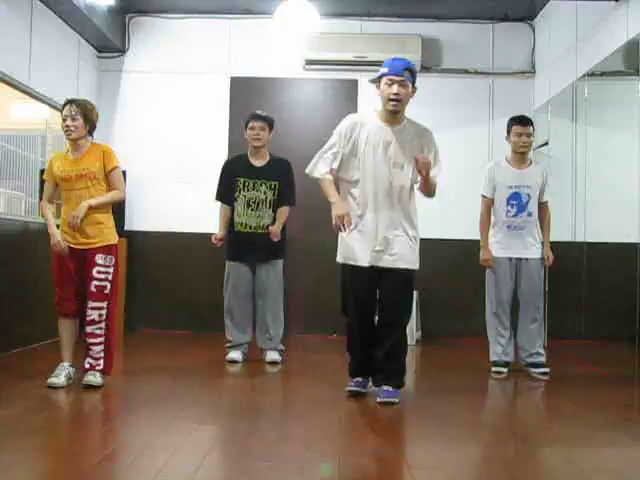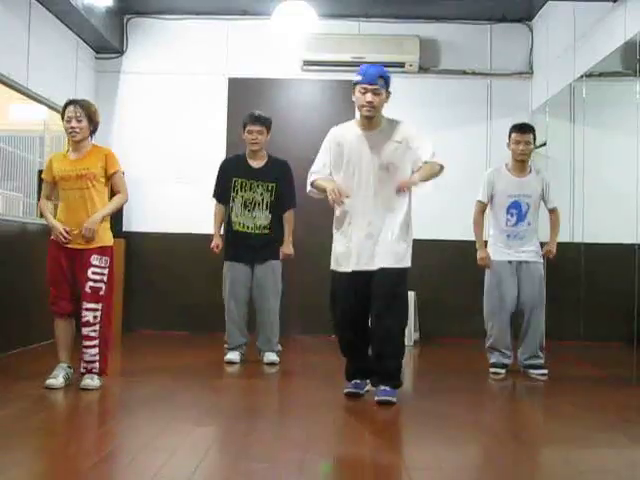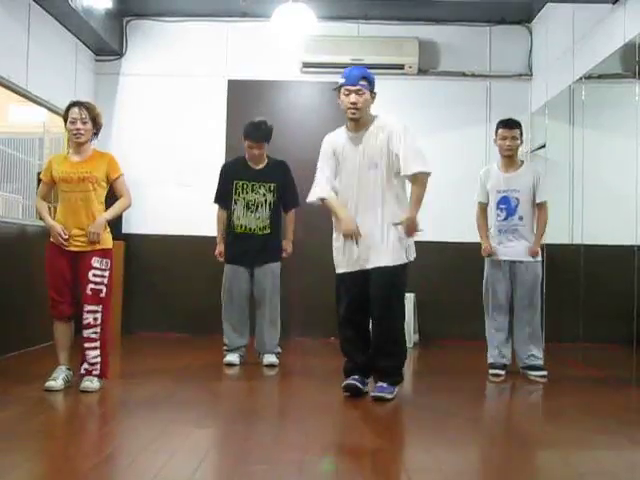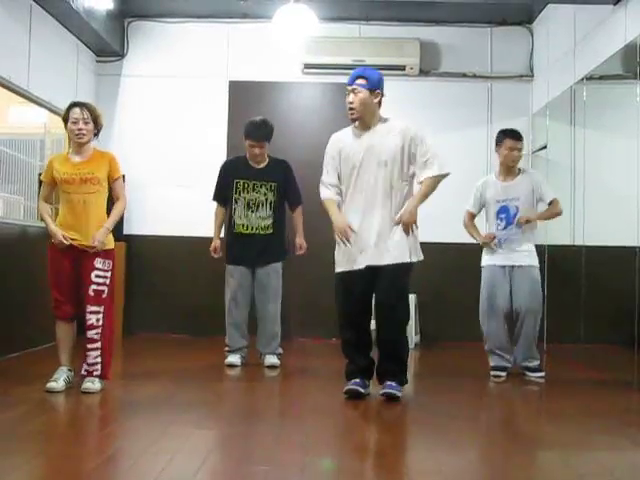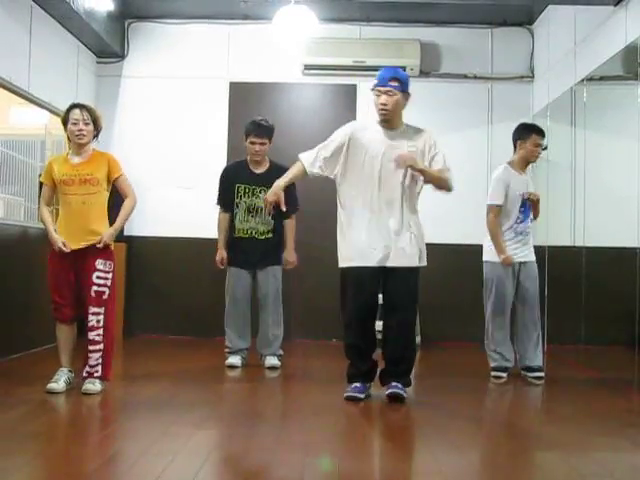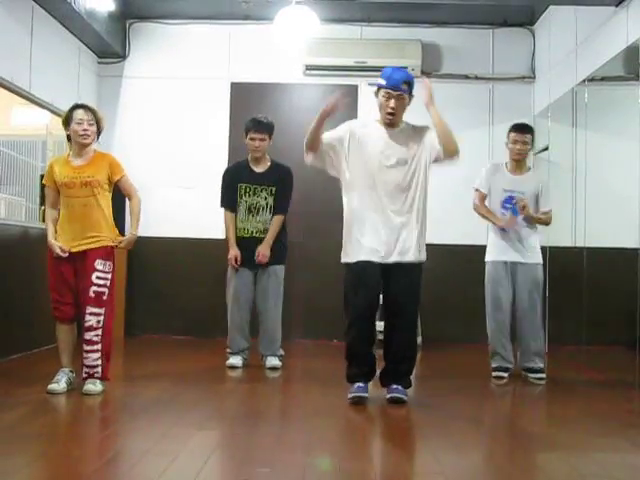
dt=0.3s
person 1, frame 1
left shoulder: (423, 137)
right shoulder: (354, 125)
left elbow: (430, 192)
right elbow: (322, 167)
left wrist: (426, 176)
right wrist: (336, 201)
left hip: (399, 240)
right hip: (359, 239)
left knee: (395, 313)
right knee: (358, 311)
left ankle: (389, 379)
right ankle: (360, 371)
person 1, frame 2
left shoulder: (402, 132)
right shoulder: (338, 135)
left elbow: (435, 165)
right elbow: (314, 178)
left wrist: (415, 177)
right wrist: (327, 184)
left hip: (390, 244)
right hip: (349, 244)
left knee: (389, 313)
right knee: (348, 314)
left ankle: (387, 379)
right ankle: (358, 373)
person 1, frame 3
left shoulder: (392, 130)
right shoulder: (332, 142)
left elbow: (419, 171)
right elbow: (323, 190)
left wrist: (412, 211)
right wrist: (342, 217)
left hip: (389, 240)
right hip: (351, 243)
left knee: (386, 311)
right knee: (349, 313)
left ankle: (387, 377)
right ankle: (356, 371)
person 1, frame 4
left shoulder: (403, 133)
right shoulder: (338, 141)
left elbow: (434, 171)
right elbow: (328, 188)
left wrist: (413, 206)
right wrist: (335, 217)
left hip: (393, 243)
right hip: (352, 246)
left knee: (392, 312)
right knee: (351, 313)
left ankle: (393, 376)
right ankle: (358, 374)
person 1, frame 5
left shoulder: (422, 140)
right shoulder: (354, 133)
left elbow: (446, 184)
right elbow: (312, 159)
left wrist: (418, 167)
right wrist: (281, 183)
left hip: (403, 244)
right hip: (361, 244)
left knee: (401, 313)
right knee: (358, 313)
left ankle: (396, 377)
right ankle: (359, 377)
person 1, frame 6
left shoulder: (422, 136)
right shoulder: (354, 131)
left elbow: (452, 152)
right elbow: (313, 149)
left wrist: (431, 105)
right wrist: (322, 117)
left hip: (407, 245)
right hip: (362, 244)
left knee: (403, 315)
right knee: (360, 312)
left ankle: (397, 379)
right ankle: (359, 378)
person 2, frame 1
left shoulder: (103, 152)
right shoulder: (56, 161)
left elbow: (120, 192)
right elbow: (46, 202)
left wrist: (87, 205)
right wrist: (52, 229)
left hip: (100, 241)
right hip: (67, 242)
left knee: (97, 305)
right knee: (66, 304)
left ankle: (95, 367)
right ankle: (66, 365)
person 2, frame 2
left shoulder: (105, 155)
right shoulder: (55, 161)
left elbow: (122, 194)
right elbow: (44, 199)
left wrist: (98, 216)
right wrist: (52, 222)
left hip: (96, 243)
right hip: (62, 242)
left knee: (92, 307)
right knee: (61, 304)
left ankle: (92, 369)
right ankle: (64, 366)
person 2, frame 3
left shoulder: (106, 160)
right shoulder: (55, 162)
left elbow: (125, 198)
right elbow: (41, 199)
left wrist: (103, 219)
right wrist: (50, 224)
left hip: (96, 245)
right hip: (62, 244)
left knee: (93, 309)
right knee: (61, 308)
left ankle: (93, 371)
right ankle: (63, 368)
person 2, frame 4
left shoulder: (107, 160)
right shoulder: (55, 163)
left elbow: (121, 200)
right elbow: (43, 201)
left wrist: (105, 230)
right wrist: (53, 228)
left hip: (97, 247)
right hip: (63, 245)
left knee: (95, 309)
right knee: (63, 308)
left ankle: (94, 372)
right ankle: (65, 369)
person 2, frame 5
left shoulder: (106, 160)
right shoulder: (54, 165)
left elbow: (130, 197)
right elbow: (44, 205)
left wrist: (115, 229)
right wrist: (52, 234)
left hip: (97, 246)
right hip: (63, 247)
left knee: (96, 310)
right knee: (63, 310)
left ankle: (95, 374)
right ankle: (65, 371)
person 2, frame 6
left shoulder: (107, 162)
right shoulder: (56, 166)
left elbow: (133, 196)
right elbow: (51, 208)
left wrist: (133, 232)
right wrist: (50, 238)
left hip: (99, 246)
right hip: (64, 248)
left knee: (95, 311)
right knee: (63, 311)
left ankle: (95, 374)
right ankle: (66, 371)
person 3, frame 1
left shoulder: (540, 171)
right shoulder: (495, 169)
left elbow: (543, 210)
right elbow: (485, 210)
left wrist: (547, 244)
right wrist: (484, 246)
left hip: (531, 251)
right hip: (500, 251)
left knee: (532, 306)
right knee: (498, 305)
left ankle: (533, 357)
right ankle: (500, 356)
person 3, frame 2
left shoulder: (541, 179)
right shoulder: (494, 176)
left elbow: (553, 212)
right elbow: (479, 212)
left wrist: (553, 241)
right wrist: (481, 248)
left hip: (531, 255)
right hip: (499, 255)
left knee: (535, 308)
right knee: (499, 309)
left ankle: (531, 358)
right ankle: (499, 357)
person 3, frame 3
left shoulder: (533, 172)
right shoulder: (487, 174)
left elbow: (542, 211)
right elbow: (481, 212)
left wrist: (538, 241)
right wrist: (484, 241)
left hip: (526, 254)
right hip: (496, 254)
left knee: (527, 308)
right knee: (496, 308)
left ankle: (531, 359)
right ankle: (498, 358)
person 3, frame 4
left shoulder: (532, 179)
right shoulder: (484, 185)
left elbow: (557, 208)
right elbow: (468, 219)
left wrist: (535, 216)
right wrist: (480, 238)
left hip: (525, 260)
right hip: (494, 260)
left knee: (529, 309)
right knee: (492, 312)
left ankle: (528, 360)
right ankle: (500, 360)
person 3, frame 5
left shoulder: (528, 177)
right shoulder: (502, 175)
right elbow: (492, 217)
left wrist: (536, 202)
right wrist: (502, 252)
left hip: (526, 255)
right hip: (499, 257)
left knee: (529, 311)
right knee: (499, 310)
left ankle: (530, 362)
right ankle: (500, 362)
person 3, frame 6
left shoulder: (537, 180)
right shoulder: (493, 170)
left elbow: (547, 218)
right elbow: (477, 203)
left wrist: (530, 214)
right wrist: (497, 220)
left hip: (529, 257)
right hip: (498, 255)
left knee: (529, 310)
right knee: (498, 309)
left ankle: (532, 362)
right ankle: (501, 362)
person 4, frame 1
left shoulder: (282, 167)
right shoulder: (232, 166)
left elbow: (286, 204)
right elbow: (226, 203)
left wrist: (278, 226)
right wrist: (221, 229)
left hip: (270, 246)
right hip: (238, 245)
left knee: (271, 296)
right knee: (237, 296)
left ankle: (272, 346)
right ankle: (237, 344)
person 4, frame 2
left shoulder: (281, 168)
right shoulder: (229, 165)
left elbow: (288, 209)
right elbow: (221, 203)
left wrist: (288, 242)
right wrist: (217, 234)
left hip: (269, 248)
right hip: (236, 247)
left knee: (268, 300)
right knee: (235, 299)
left ankle: (269, 348)
right ankle: (235, 346)
person 4, frame 3
left shoulder: (280, 169)
right shoulder: (230, 169)
left elbow: (290, 208)
right elbow: (223, 208)
left wrist: (288, 239)
right wrist: (219, 240)
left hip: (268, 250)
right hip: (236, 248)
left knee: (268, 300)
right knee: (233, 299)
left ankle: (269, 349)
right ankle: (234, 348)
person 4, frame 4
left shoulder: (282, 168)
right shoulder: (230, 167)
left elbow: (295, 204)
right elbow: (222, 204)
left wrist: (300, 235)
right wrist: (216, 236)
left hip: (271, 249)
right hip: (237, 248)
left knee: (269, 301)
right knee: (236, 300)
left ankle: (270, 350)
right ankle: (236, 348)
person 4, frame 5
left shoulder: (281, 174)
right shoulder: (231, 172)
left elbow: (289, 215)
right elbow: (224, 212)
left wrist: (290, 248)
right wrist: (221, 247)
left hip: (270, 252)
right hip: (238, 252)
left knee: (271, 302)
right knee: (236, 301)
left ankle: (271, 352)
right ankle: (236, 350)
person 4, frame 6
left shoulder: (283, 173)
right shoulder: (233, 172)
left elbow: (280, 214)
right elbow: (229, 212)
left wrist: (266, 245)
right wrist: (232, 246)
left hip: (272, 252)
right hip: (241, 250)
left knee: (271, 304)
right knee: (238, 302)
left ankle: (271, 352)
right ankle: (237, 351)
